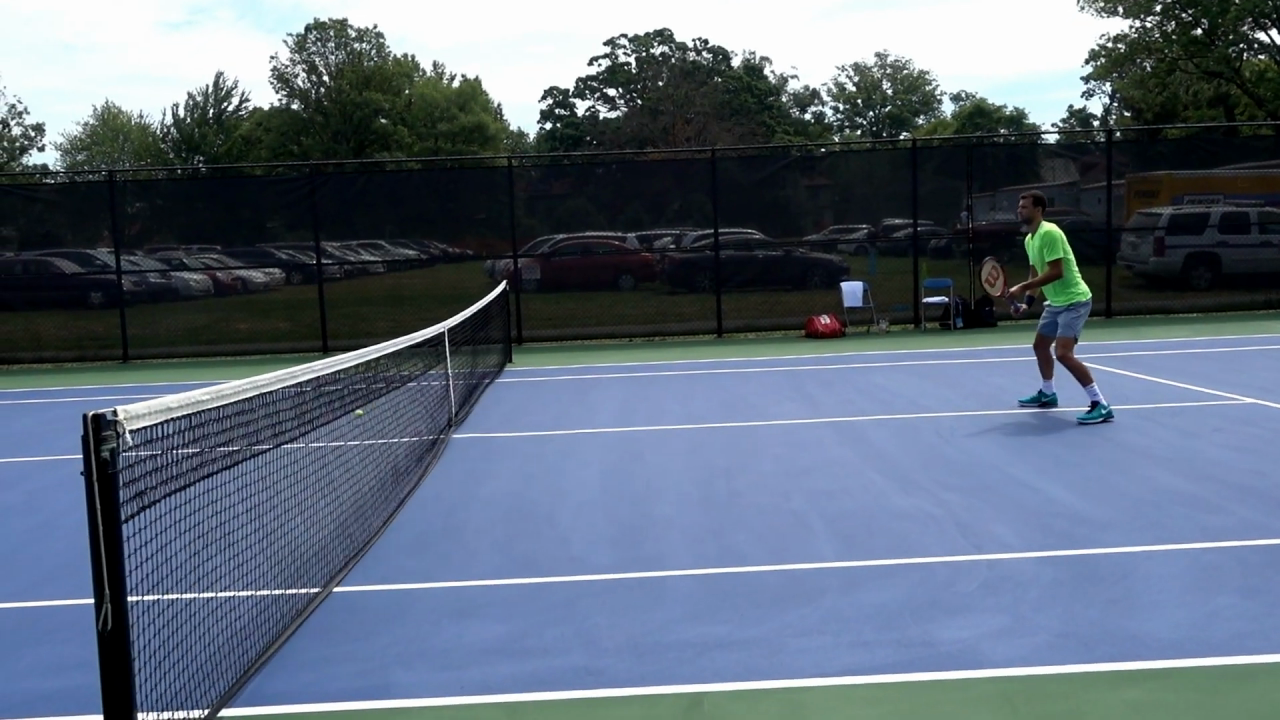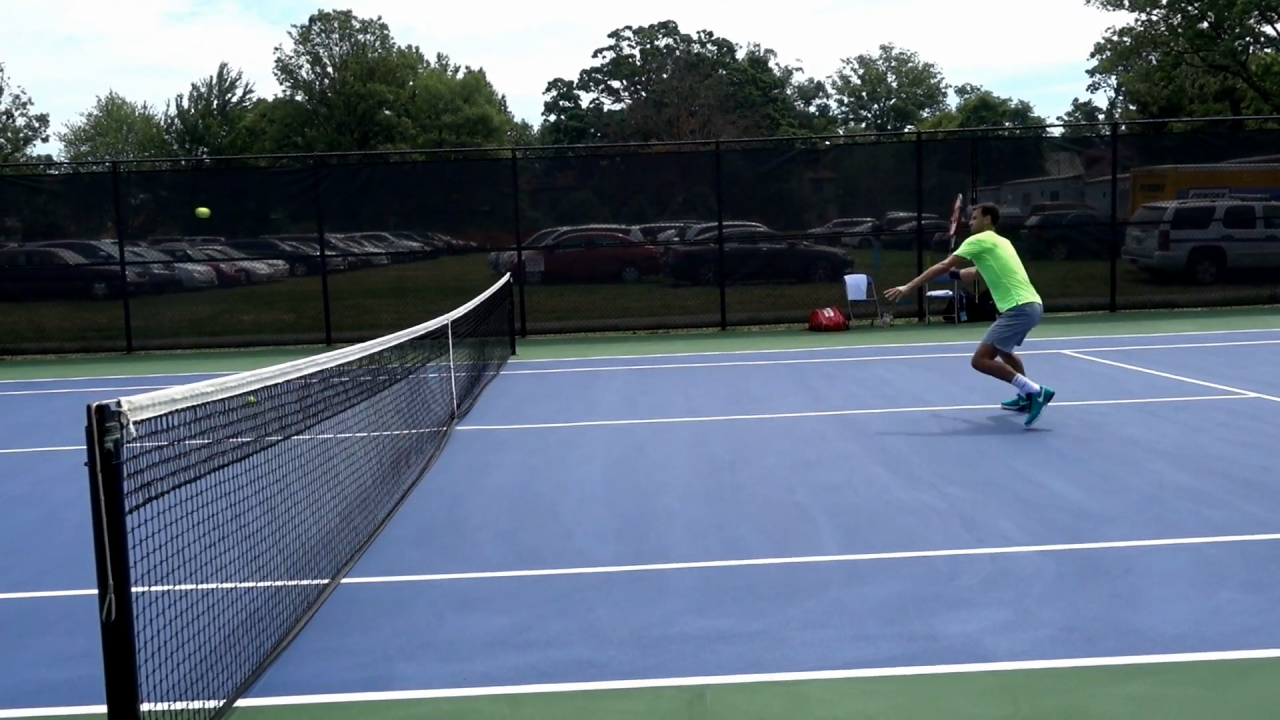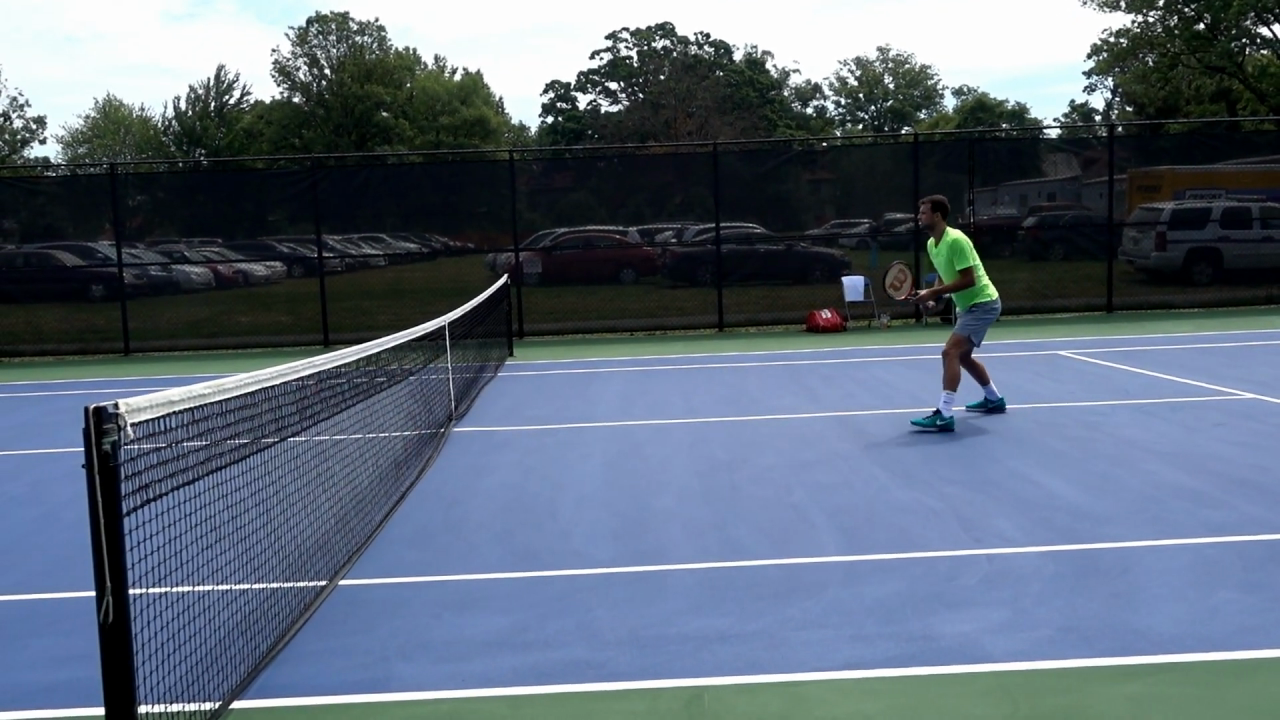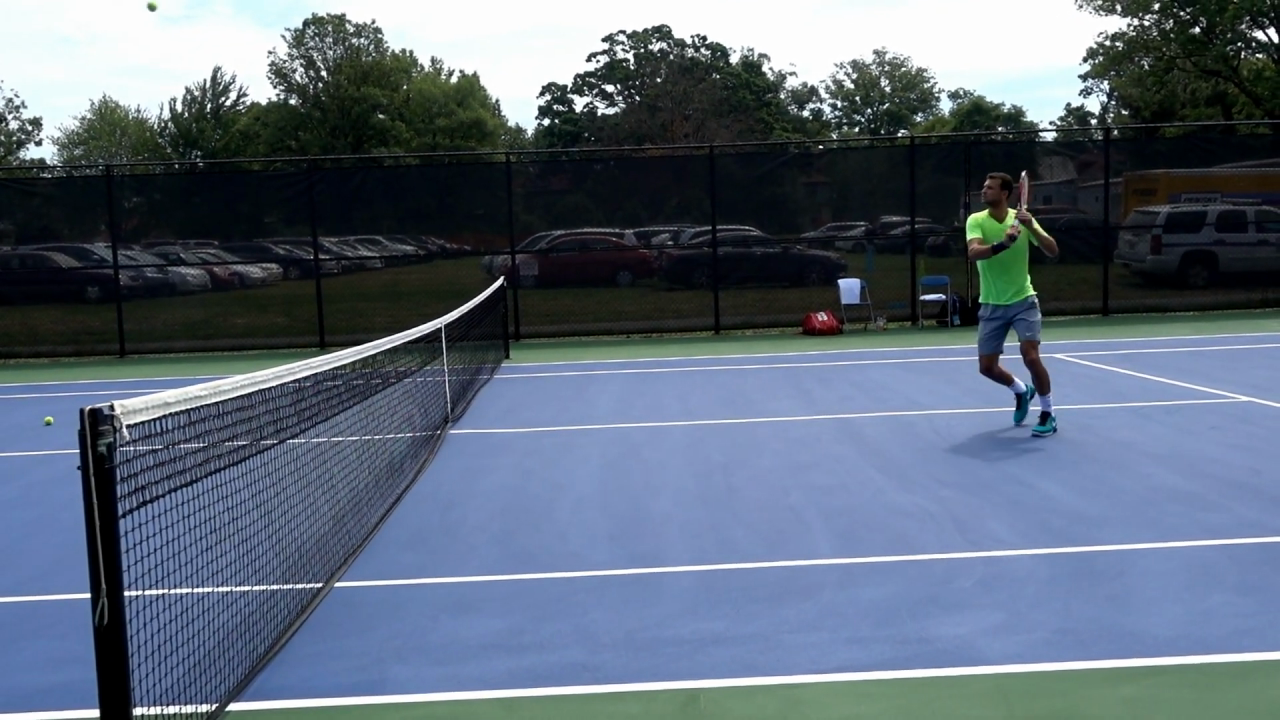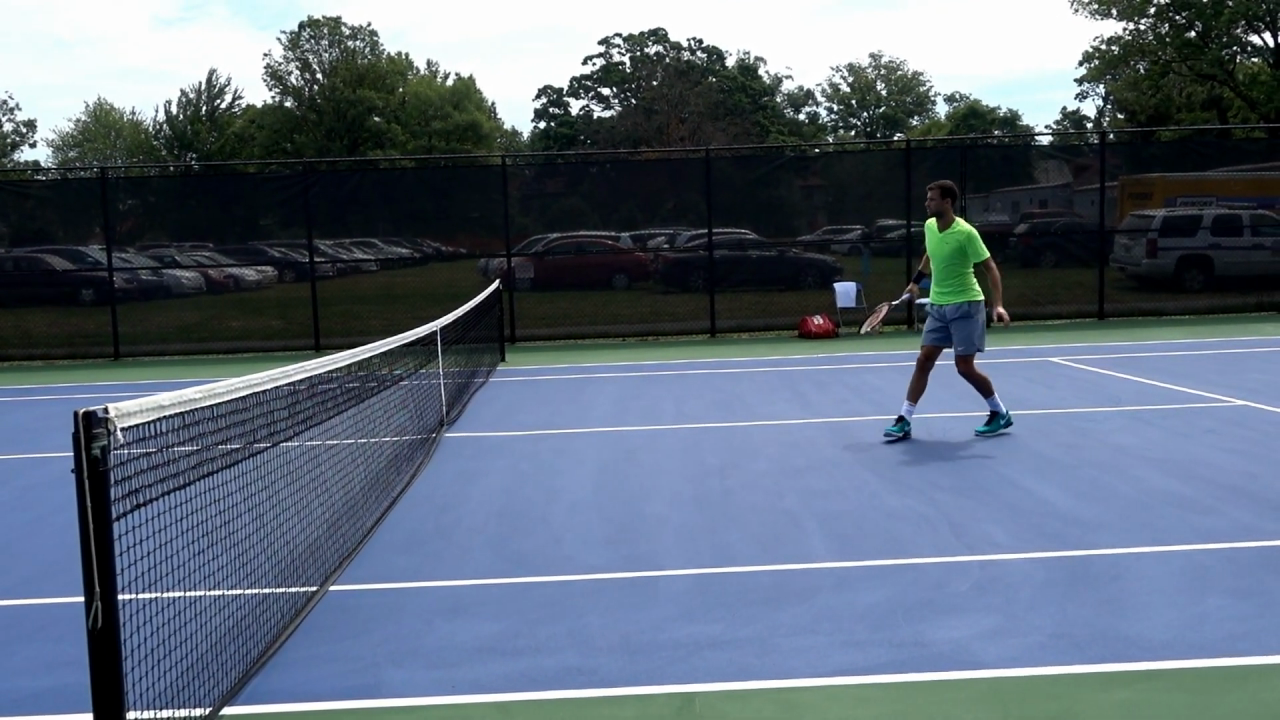
dt=1s
person 1, frame 1
left shoulder: (1050, 232)
right shoulder: (1029, 239)
left elbow: (1057, 272)
right elbow: (1036, 275)
left wrist: (1022, 288)
right wrist: (1027, 302)
left hip: (1074, 300)
right hip: (1056, 302)
left knee: (1063, 353)
right knee: (1040, 346)
left ankle: (1100, 404)
right ankle: (1047, 394)
person 1, frame 2
left shoulder: (979, 240)
right shoulder: (1000, 242)
left elbow: (943, 266)
left wrist: (909, 287)
right wrist: (954, 272)
left hip: (1020, 309)
right hip: (1031, 306)
left knee: (980, 360)
right knee: (1001, 350)
left ankle: (1035, 392)
right ankle: (1026, 397)
person 1, frame 3
left shoulder: (956, 240)
right shoulder: (931, 244)
left elbow: (968, 280)
right elbow: (943, 276)
left wrist: (933, 293)
right wrist: (933, 297)
left hip: (983, 303)
right hip: (968, 306)
left knee: (950, 353)
right knee: (961, 356)
left ankle: (944, 415)
right ankle: (994, 398)
person 1, frame 4
left shoulder: (1023, 218)
right shoulder: (976, 220)
left elbow: (1053, 251)
right elbow: (975, 251)
left wrist: (1031, 228)
right wrist: (1003, 242)
left hip: (1023, 301)
right hip: (991, 305)
left knee: (1031, 357)
right knee: (987, 367)
left ankle: (1048, 413)
right ankle: (1022, 391)
person 1, frame 5
left shoulder: (966, 233)
right shoulder: (930, 226)
left elbow: (990, 268)
left wrist: (998, 305)
right wrist: (916, 280)
left hip: (966, 305)
right hip: (938, 305)
left knee: (964, 367)
right knee: (923, 361)
left ankle: (999, 413)
right ankle: (904, 421)
